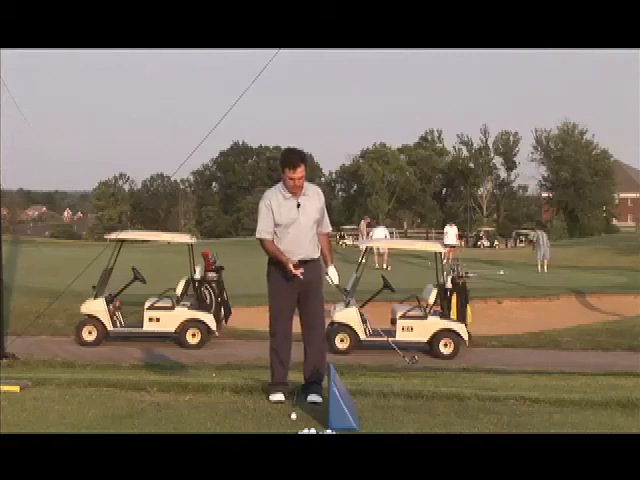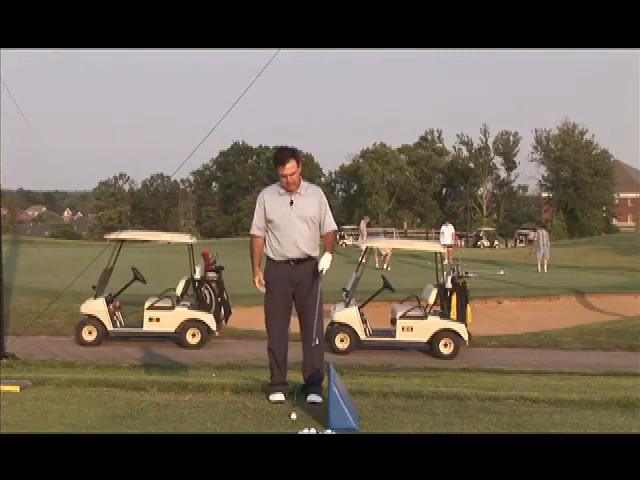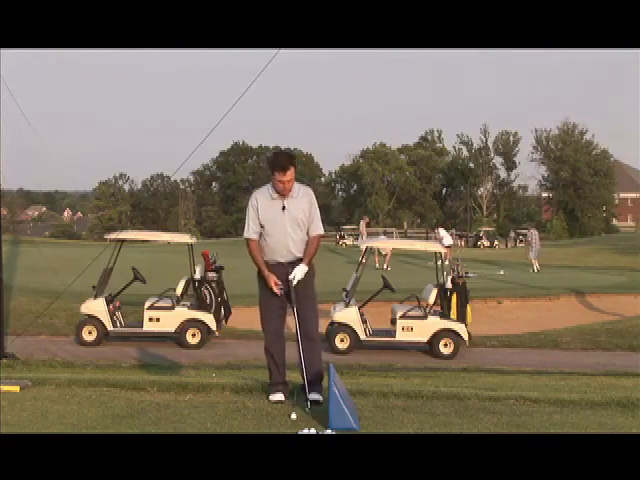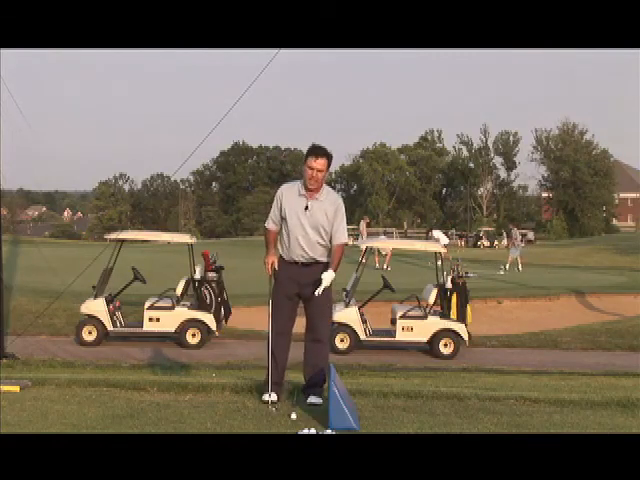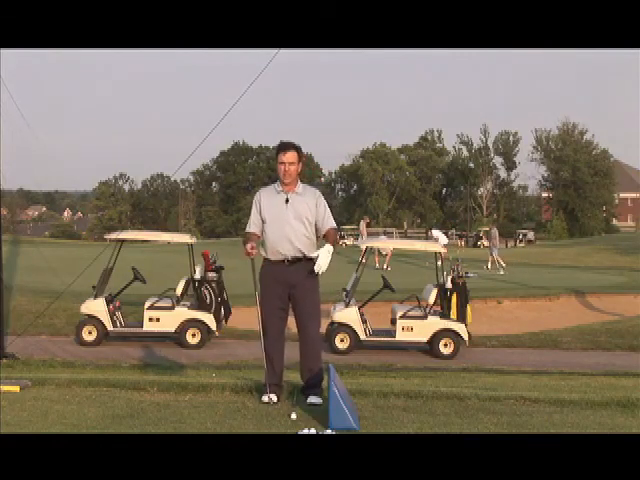
dt=1s
person 1, frame 1
left shoulder: (316, 194)
right shoulder: (270, 198)
right elbow: (265, 238)
left wrist: (329, 264)
right wrist: (285, 260)
left hip: (311, 268)
right hip: (281, 270)
left knee: (315, 327)
right knee: (280, 329)
left ankle: (313, 385)
right ankle: (278, 384)
person 1, frame 2
left shoulder: (316, 194)
right shoulder: (266, 196)
left elbow: (329, 230)
right elbow: (258, 235)
left wrist: (328, 253)
right wrist: (256, 269)
left hip: (308, 268)
right hip: (277, 269)
left knee: (313, 328)
right knee: (276, 329)
left ankle: (313, 385)
right ankle: (278, 385)
person 1, frame 3
left shoulder: (307, 195)
right shoulder: (258, 198)
left elbow: (315, 234)
right elbow: (252, 238)
left wrist: (304, 264)
right wrist: (266, 273)
left hip: (300, 270)
right hip: (271, 271)
left knee: (308, 328)
right knee: (272, 331)
left ankle: (313, 385)
right ankle: (278, 385)
person 1, frame 4
left shoulder: (334, 201)
right shoulder: (285, 192)
left elbow: (339, 241)
right elbow: (272, 226)
left wrist: (331, 271)
right wrist: (271, 251)
left hip: (317, 272)
right hip: (287, 269)
left knee: (318, 332)
right knee: (279, 328)
left ankle: (314, 388)
right ankle: (273, 385)
person 1, frame 5
left shoulder: (313, 196)
right shoulder: (263, 196)
left elbow: (329, 228)
right elbow: (253, 231)
left wrist: (328, 246)
right wrist: (250, 243)
left hip: (305, 269)
right hip: (272, 269)
left knee: (310, 329)
right knee: (272, 330)
left ankle: (312, 388)
right ankle: (272, 386)
